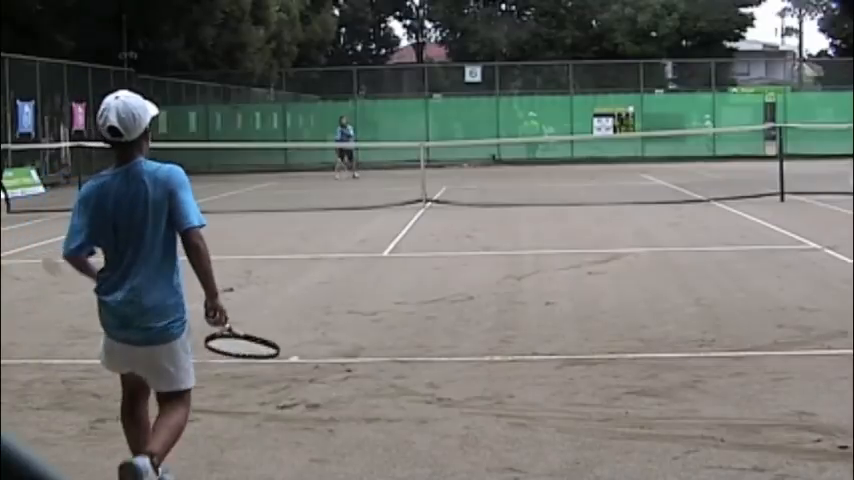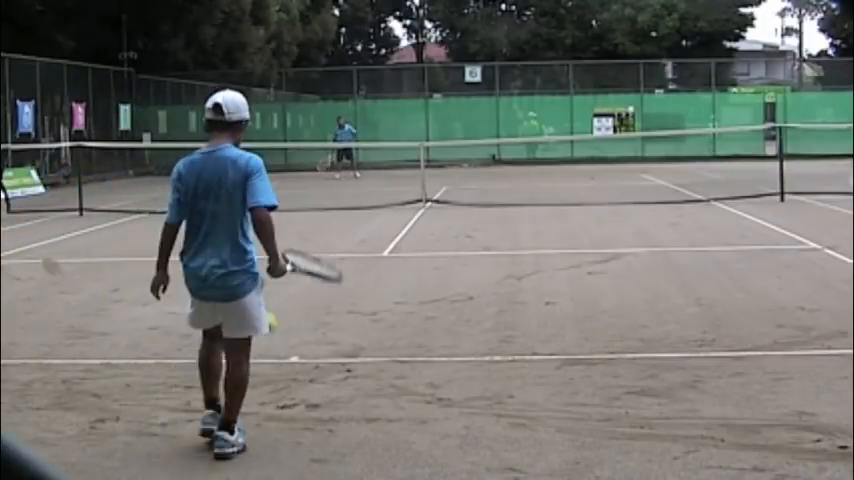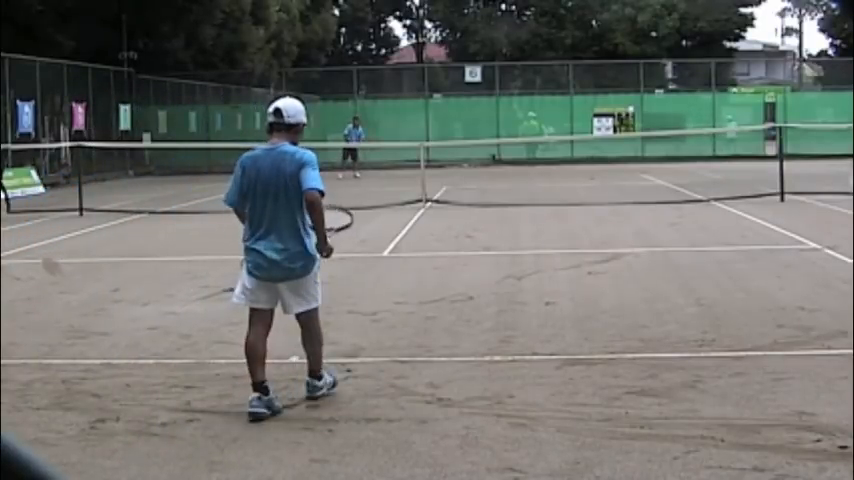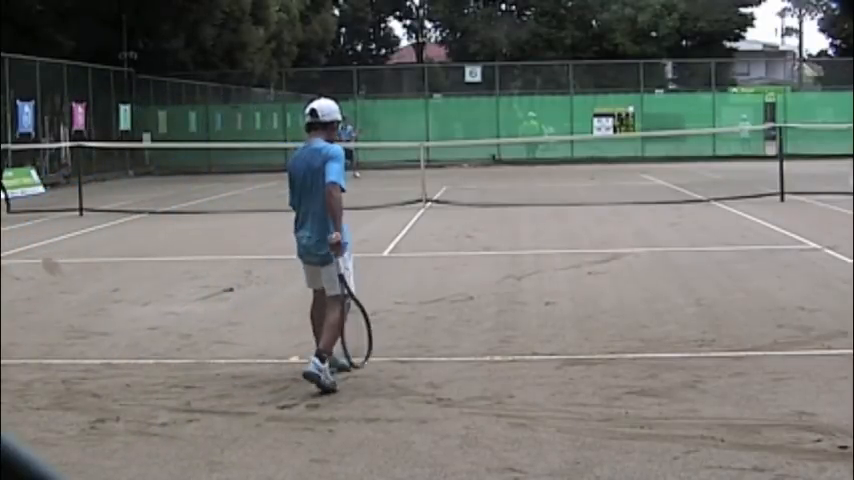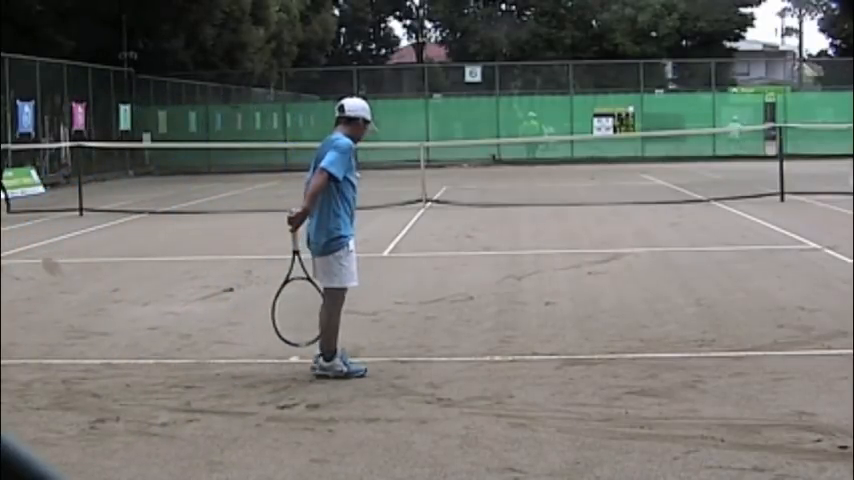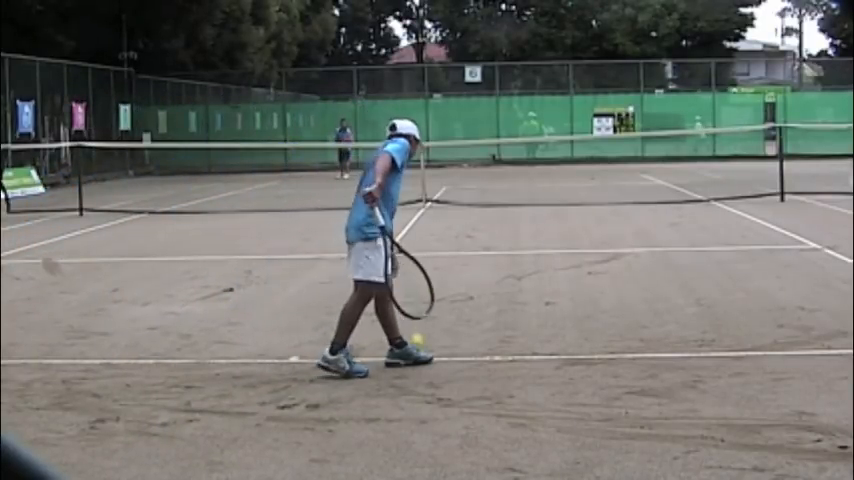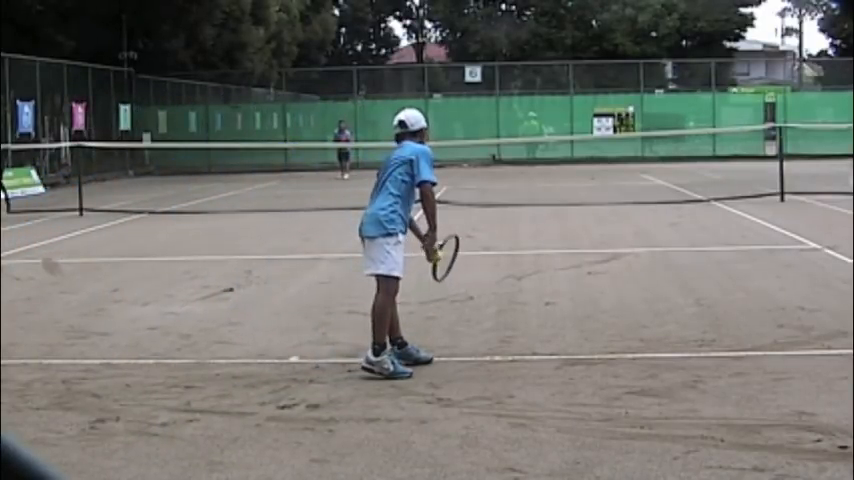
dt=0.7s
person 1, frame 1
left shoulder: (93, 190)
right shoulder: (170, 178)
left elbow: (74, 253)
right elbow: (193, 239)
right wrist: (212, 295)
left hip: (117, 314)
right hip: (164, 314)
left knee: (133, 393)
right knee: (175, 405)
person 1, frame 2
left shoulder: (184, 167)
right shoulder: (249, 163)
left elbow: (172, 223)
right elbow: (260, 215)
left wrist: (161, 268)
right wrist: (275, 257)
left hip: (198, 273)
right hip: (238, 273)
left knee: (210, 342)
right knee: (237, 354)
left ankle: (211, 413)
right ankle: (226, 432)
person 1, frame 3
left shoulder: (247, 160)
right shoulder: (303, 158)
left elbow: (236, 206)
right elbow: (312, 198)
right wrist: (322, 239)
left hip: (258, 256)
right hip: (297, 256)
left knee: (258, 324)
right knee: (309, 320)
left ankle: (261, 395)
right ankle: (317, 379)
person 1, frame 4
left shoulder: (295, 159)
right shoulder: (332, 152)
right elbow: (332, 189)
right wrist: (337, 230)
left hip: (305, 240)
right hip: (329, 241)
left knee: (320, 299)
right knee: (337, 303)
left ankle: (324, 356)
right ankle: (319, 361)
person 1, frame 5
left shoulder: (329, 145)
right shoulder: (344, 145)
left elbow: (312, 181)
right elbow: (321, 177)
right wrist: (305, 210)
left hip: (325, 232)
right hip: (336, 234)
left knee: (333, 294)
right knee: (335, 296)
left ankle: (326, 354)
right ankle: (329, 361)
person 1, frame 6
left shoulder: (387, 151)
right shoulder: (400, 145)
right elbow: (384, 159)
right wrist: (377, 184)
left hip: (370, 228)
right hip: (369, 228)
left knee: (383, 290)
right knee: (364, 290)
left ankle: (398, 347)
right ankle: (335, 353)
person 1, frame 7
left shoulder: (395, 155)
right shoulder: (420, 151)
right elbow: (427, 192)
left wrist: (421, 237)
right wrist: (433, 230)
left hip: (375, 224)
right hip: (385, 227)
left knee: (390, 289)
right knee: (387, 288)
left ankle: (398, 347)
right ankle: (377, 355)
